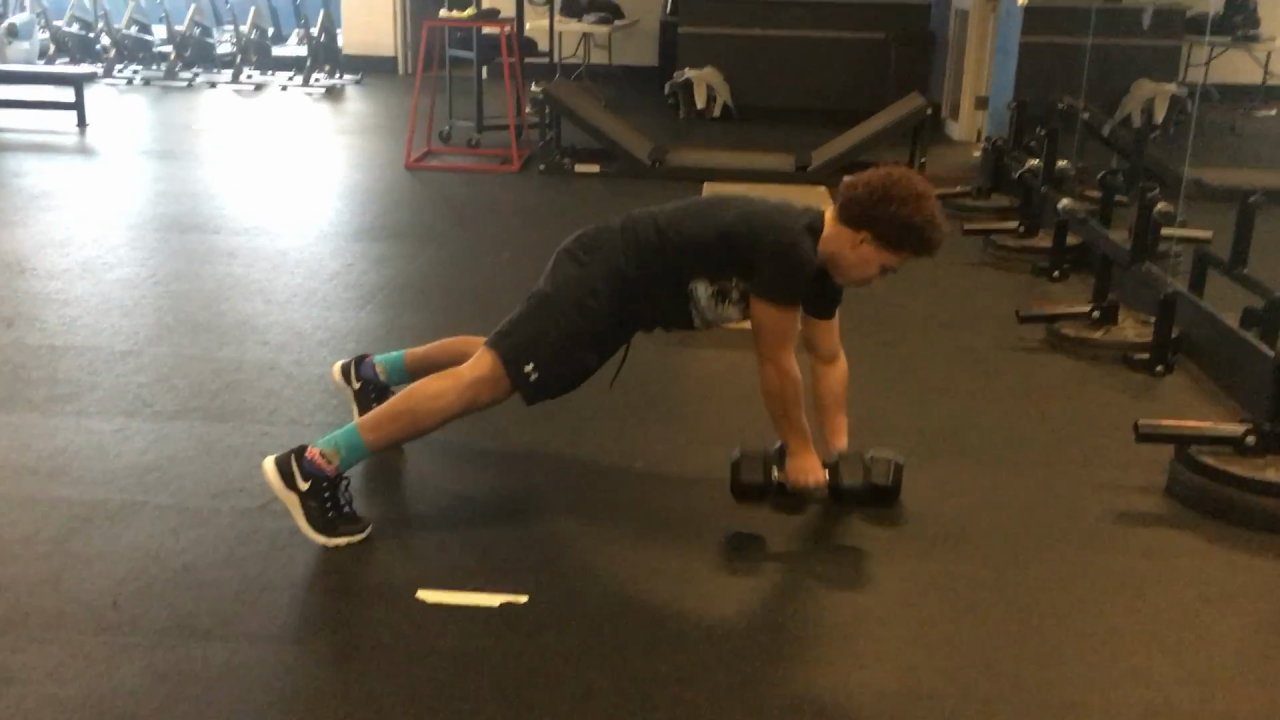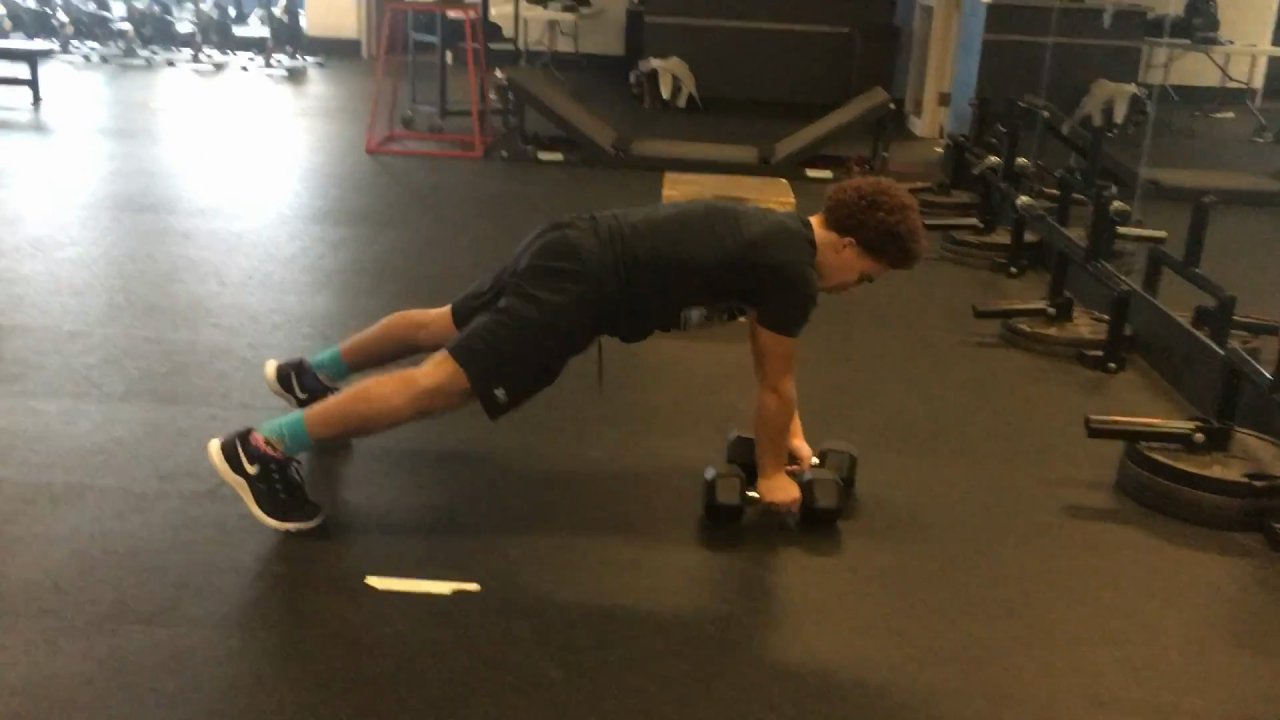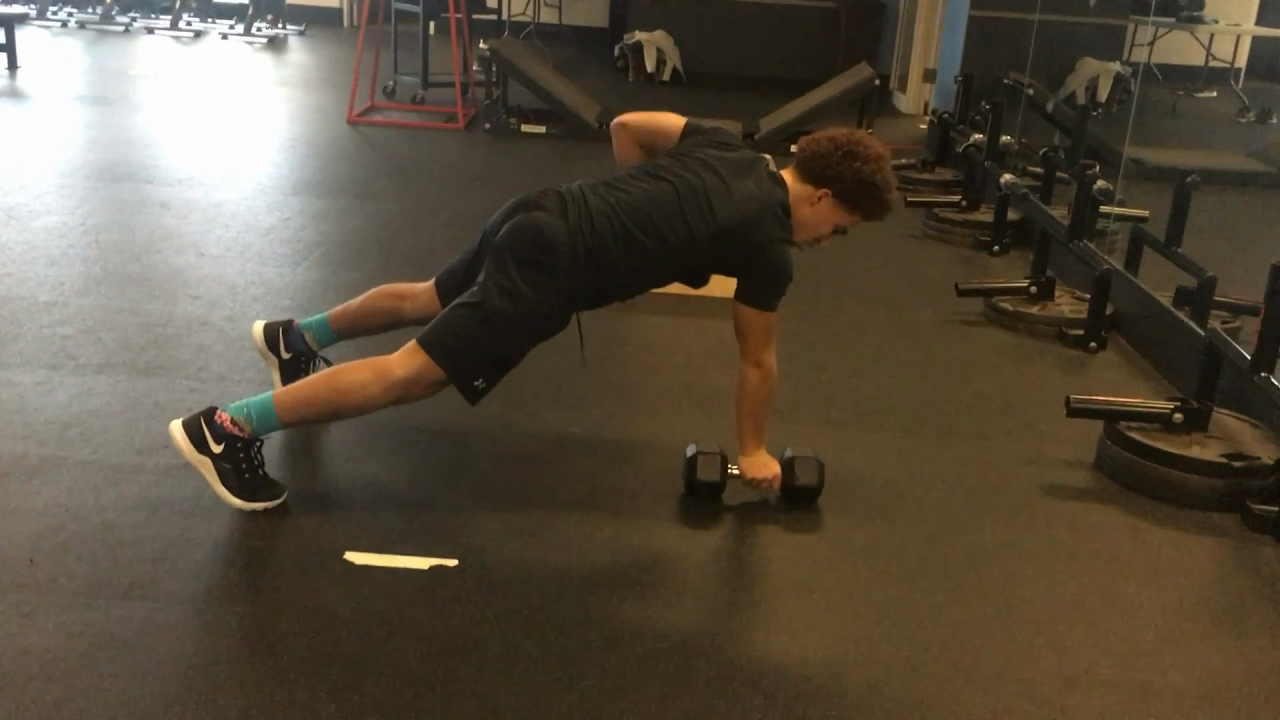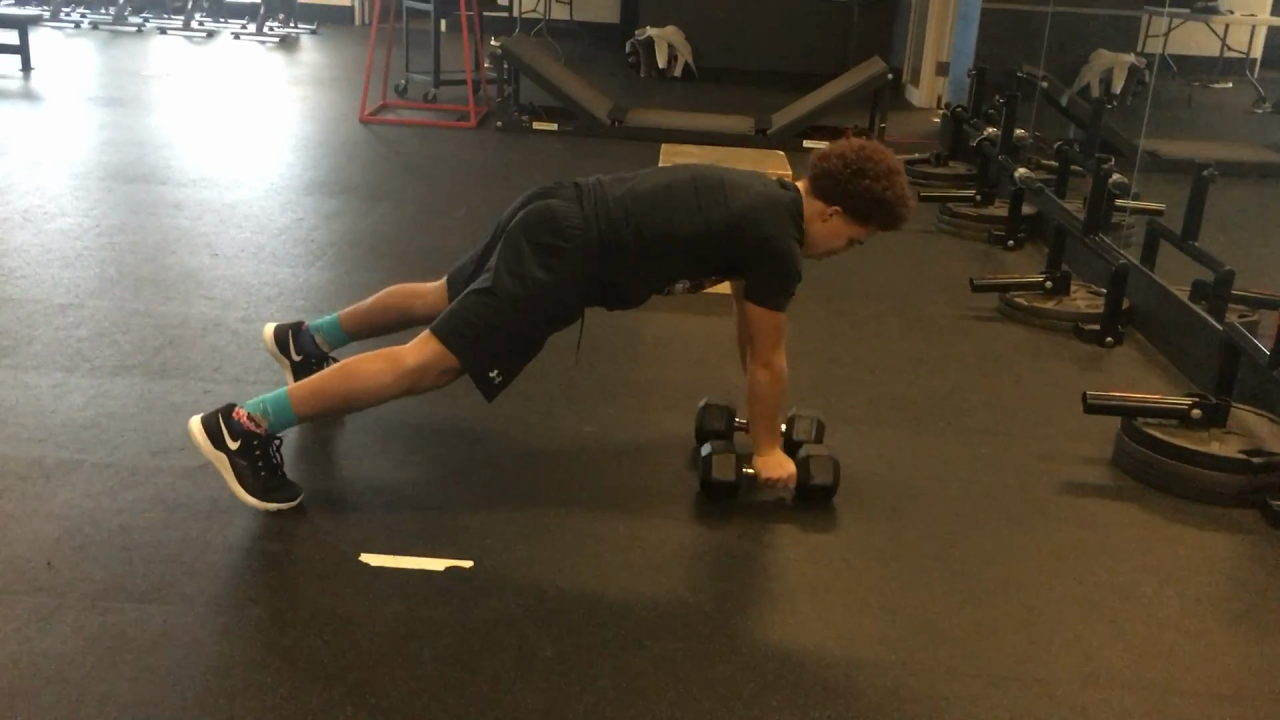
dt=0.7s
person 1, frame 1
left shoulder: (818, 264)
right shoulder: (785, 245)
left elbow: (828, 357)
right elbow: (775, 365)
left wrist: (841, 451)
right wrist: (799, 452)
left hip: (622, 292)
right hip: (603, 276)
left knee: (500, 352)
right knee: (487, 378)
left ankle: (373, 372)
right ankle: (313, 466)
person 1, frame 2
left shoulder: (779, 232)
right shoulder: (794, 272)
left elbow: (765, 347)
right elbow: (776, 385)
left wrist: (789, 433)
right wrist: (770, 473)
left hip: (570, 245)
right hip: (578, 285)
left knee: (445, 326)
right knee: (440, 383)
left ankle: (308, 373)
right ankle: (261, 450)
person 1, frame 3
left shoulder: (732, 151)
right shoulder: (768, 244)
left elbow: (627, 126)
right elbow: (757, 360)
right wrist: (752, 453)
left hip: (535, 216)
right hip: (552, 266)
left knee: (428, 301)
right knee: (413, 371)
left ankle: (294, 339)
right ankle: (225, 428)
person 1, frame 4
left shoulder: (766, 199)
right shoulder: (778, 244)
left elbow: (748, 329)
right elbow: (768, 358)
left wrist: (757, 410)
right wrist: (766, 449)
left hip: (554, 212)
right hip: (562, 258)
left knee: (441, 299)
right knee: (428, 360)
left ankle: (307, 339)
right ankle: (243, 426)
